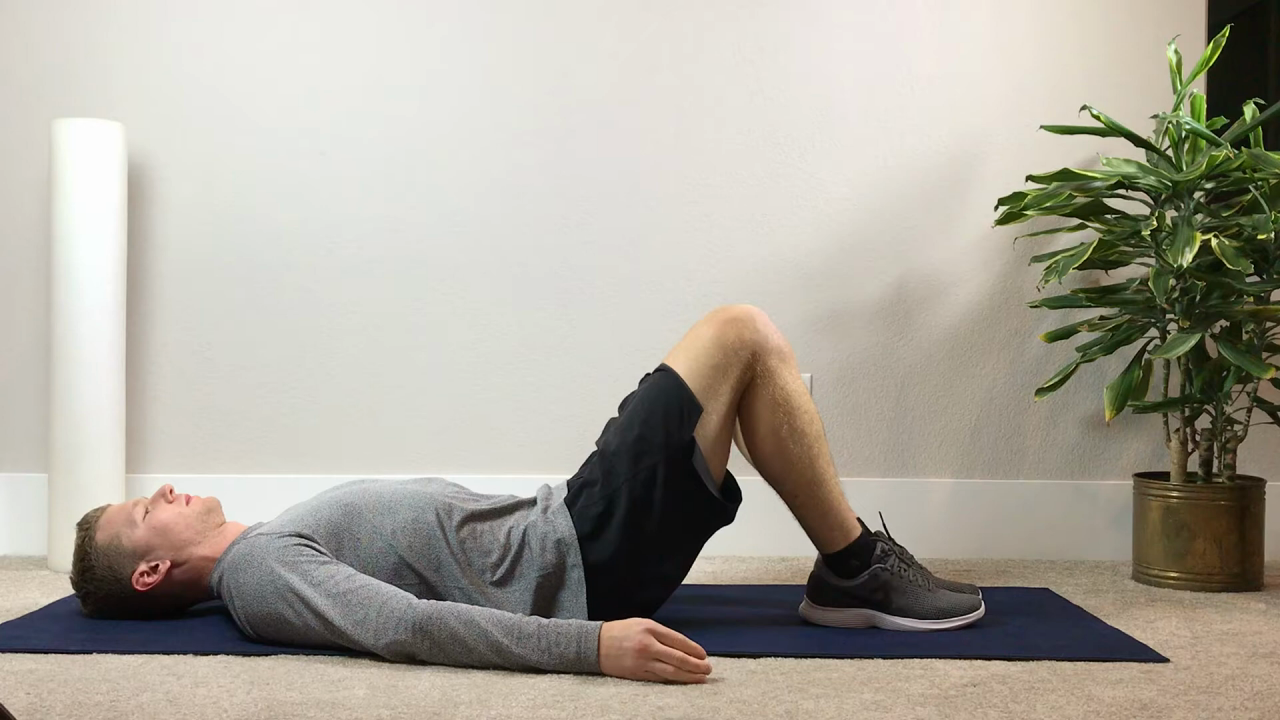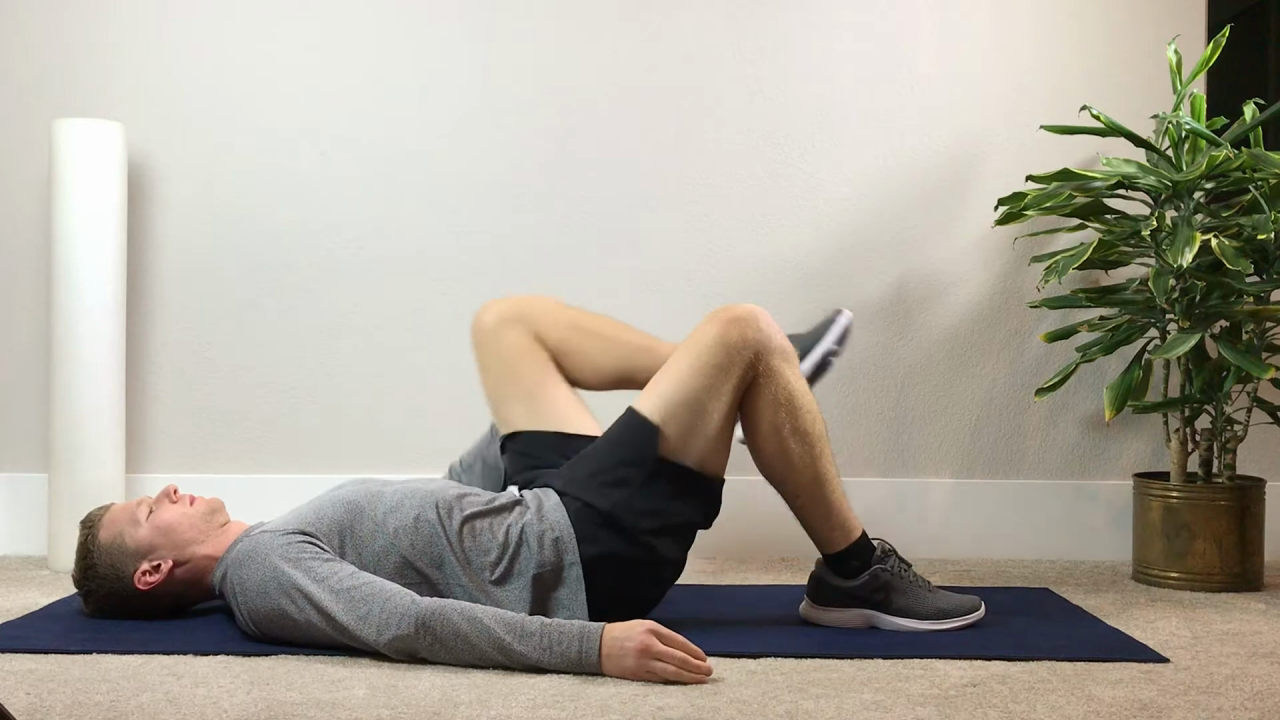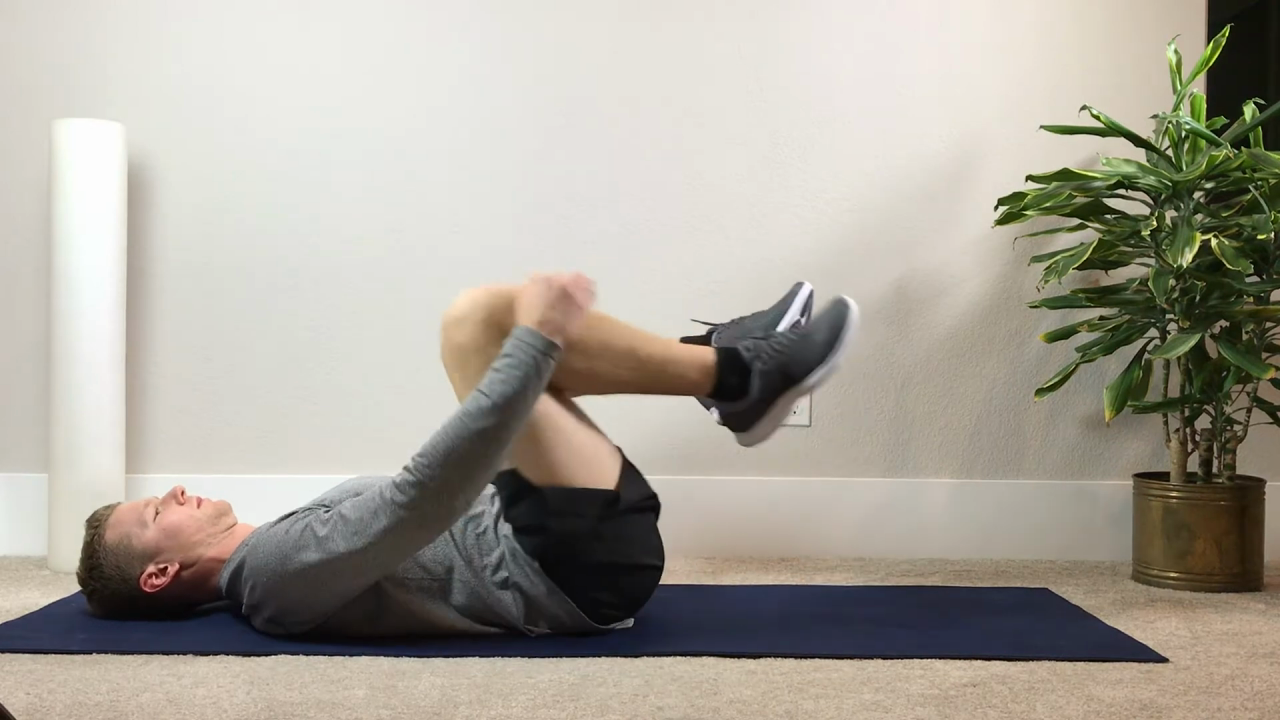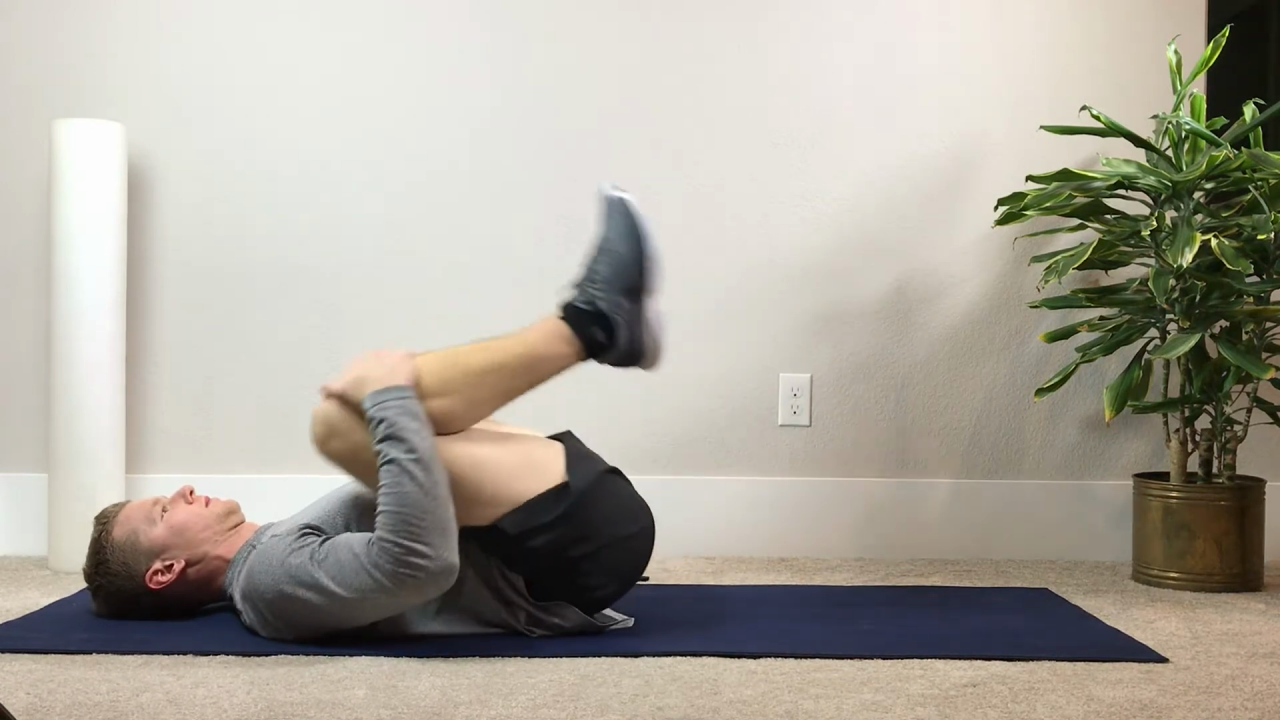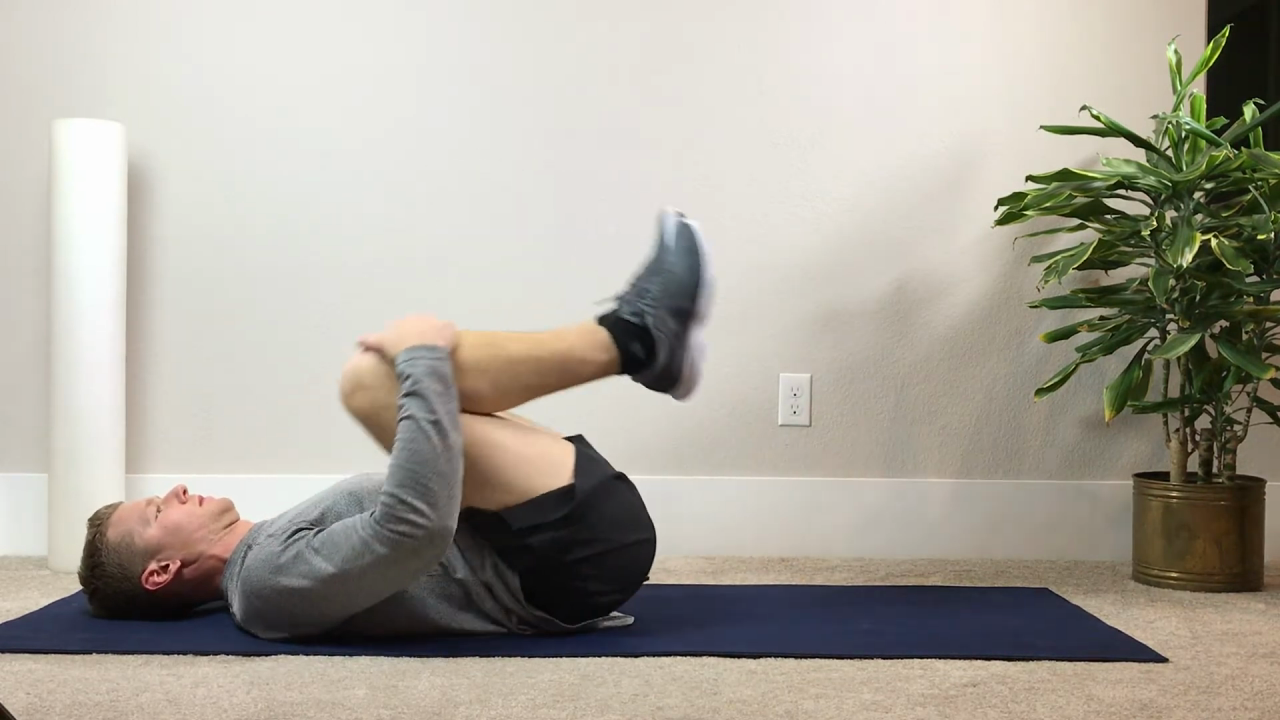
dt=1s
person 1, frame 1
left shoulder: (278, 545)
right shoulder: (260, 573)
right elbow: (406, 626)
right wrist: (591, 644)
left hip: (560, 523)
right hip: (586, 559)
left knee: (738, 351)
right knee: (742, 334)
left ankle: (854, 560)
right ankle: (858, 574)
person 1, frame 2
left shoulder: (281, 543)
right shoulder: (263, 573)
right elbow: (407, 624)
left wrist: (515, 431)
right wrist: (591, 643)
left hip: (545, 508)
right hip: (587, 552)
left knee: (507, 320)
right knee: (743, 329)
left ankle: (766, 401)
right ankle: (855, 573)
person 1, frame 3
left shoulder: (283, 546)
right shoulder: (278, 570)
left elbow: (438, 483)
right elbow: (421, 499)
left wrist: (514, 354)
right wrist: (530, 348)
left hip: (528, 539)
right hip: (585, 566)
left knee: (478, 335)
right knee: (479, 319)
left ankle: (711, 360)
right ankle: (738, 381)
person 1, frame 4
left shoulder: (282, 544)
right shoulder: (276, 581)
right elbow: (419, 561)
right wrist: (394, 401)
left hip: (568, 551)
left ankle: (590, 328)
right ankle: (589, 328)
person 1, frame 5
left shoulder: (277, 548)
right shoulder: (274, 583)
left elbow: (416, 502)
right elbow: (417, 527)
right wrist: (422, 362)
left hip: (577, 548)
right hip: (583, 554)
left ankle: (632, 338)
right ankle: (629, 340)
